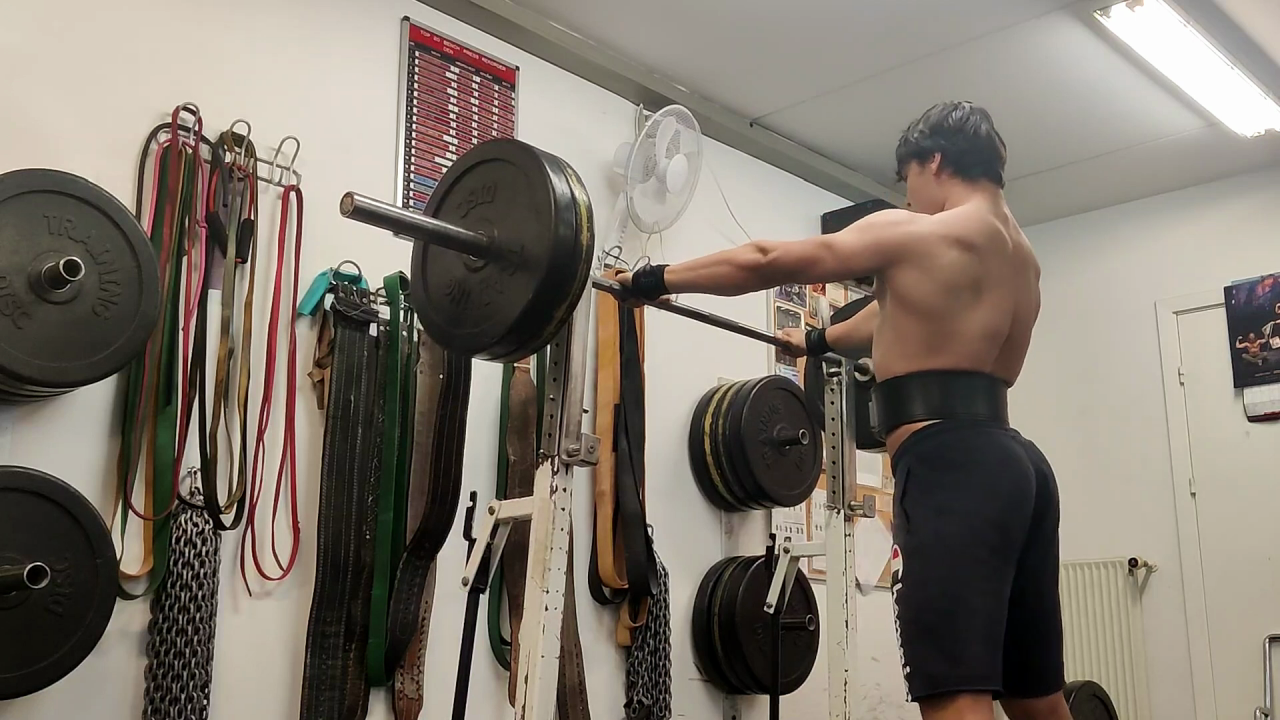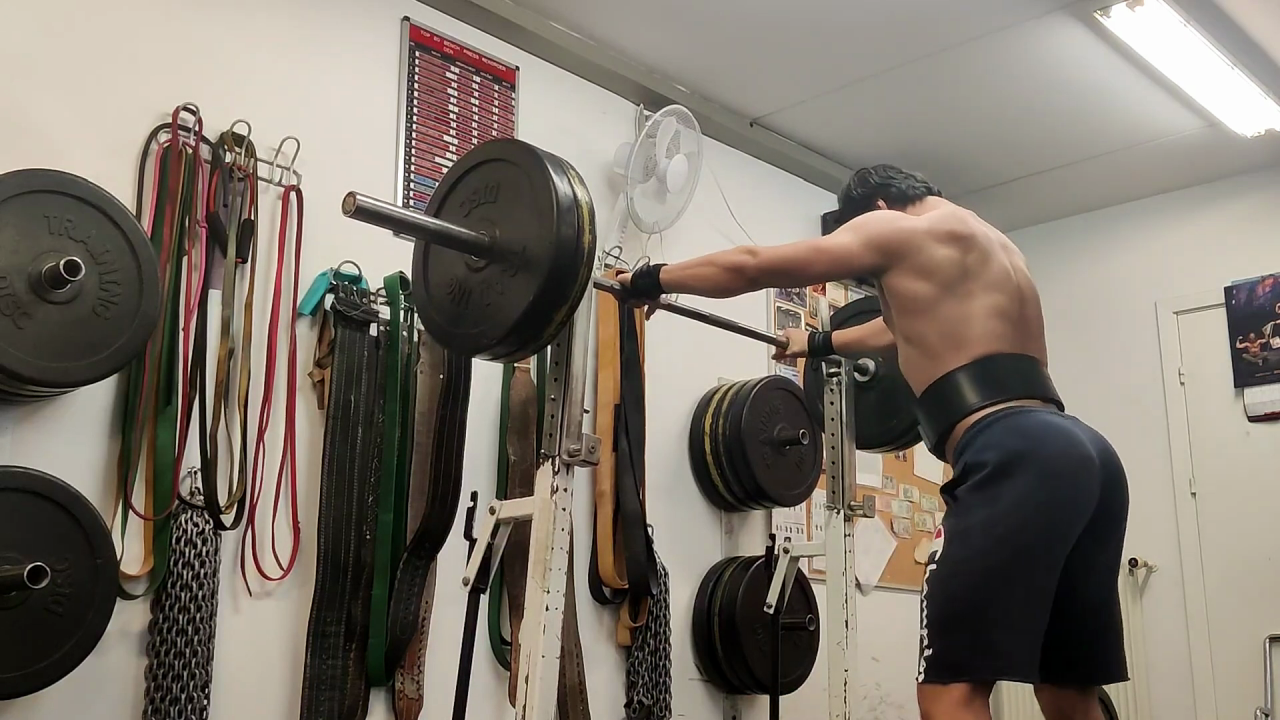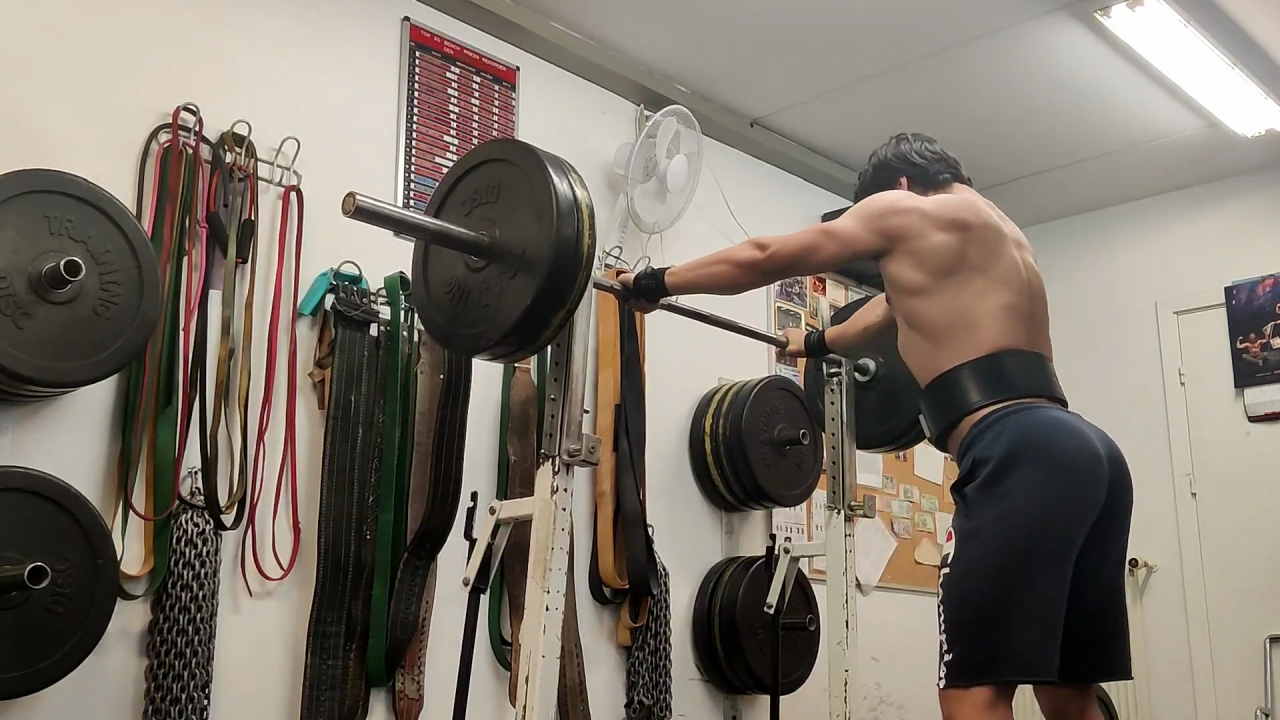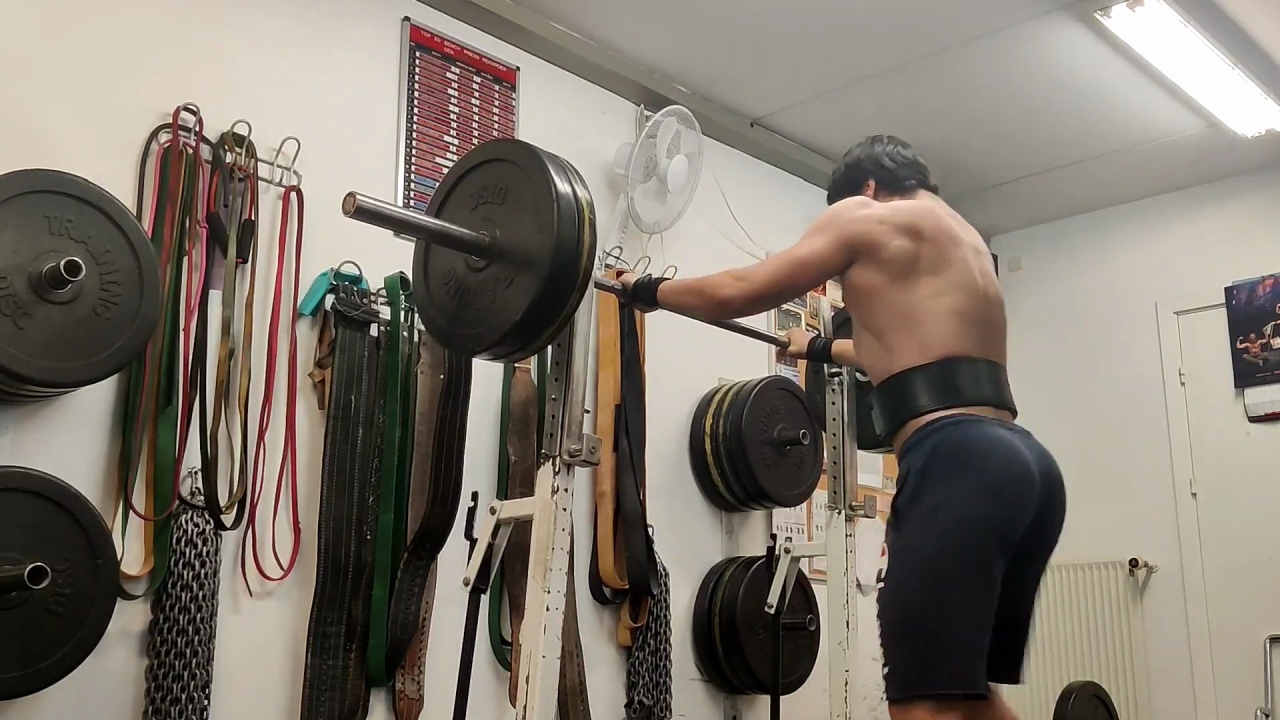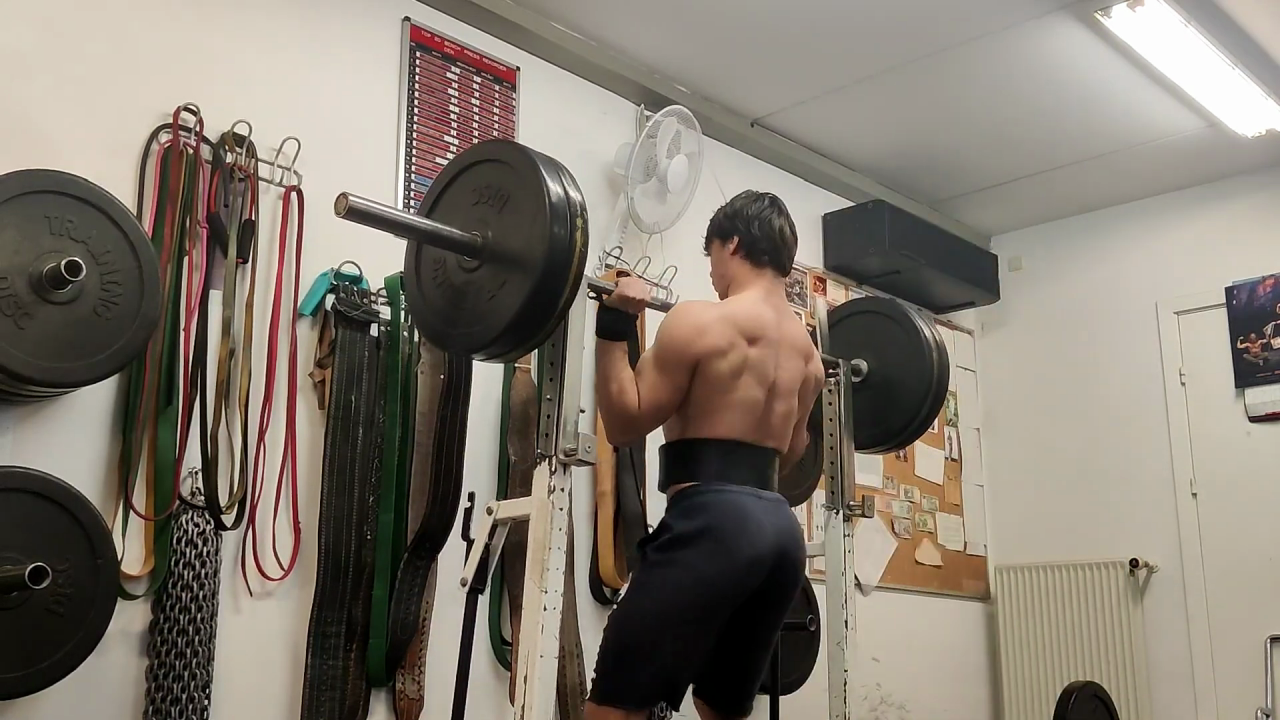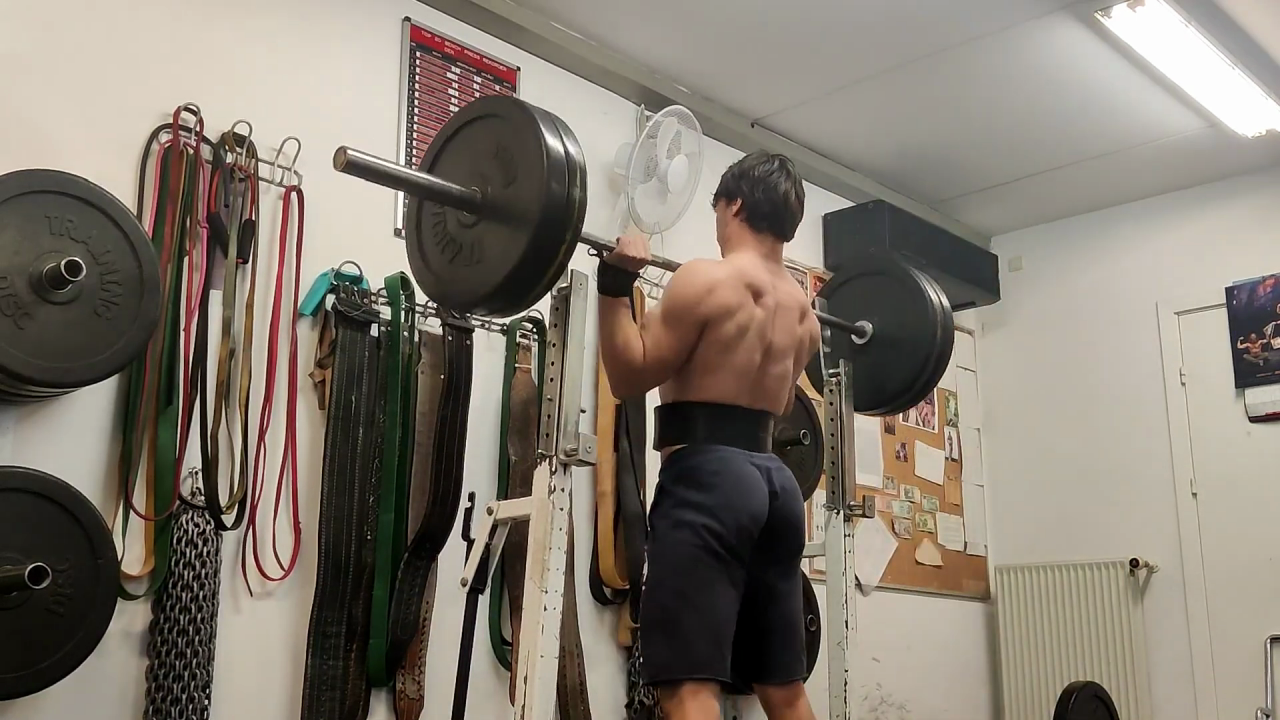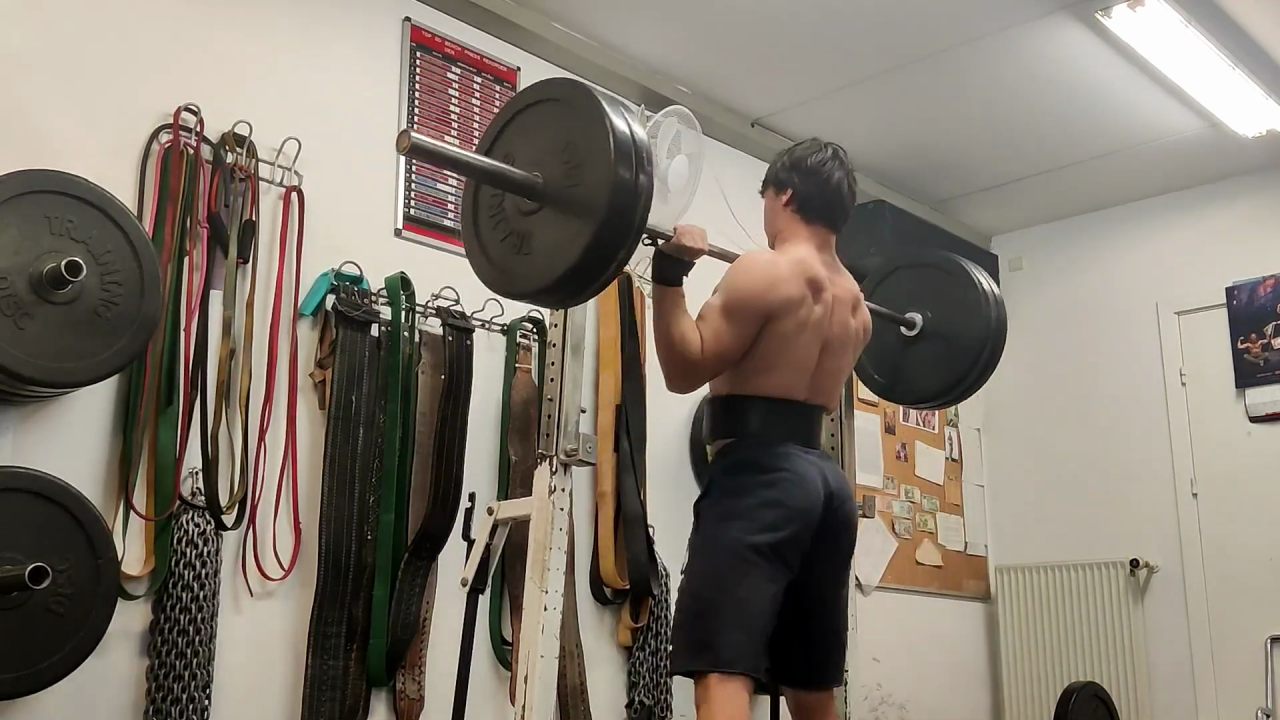
dt=0.7s
person 1, frame 1
left shoulder: (916, 234)
right shoulder: (1021, 257)
left elbow: (766, 262)
left wrist: (653, 280)
right wrist: (820, 340)
left hip: (954, 470)
right hip: (1012, 467)
person 1, frame 2
left shoulder: (898, 229)
right shoulder: (990, 244)
left elbow: (752, 266)
left wrist: (651, 279)
right wrist: (823, 343)
left hip: (1017, 460)
right hip: (1084, 457)
person 1, frame 3
left shoulder: (907, 210)
right shoulder: (999, 232)
left elbow: (763, 257)
left wrist: (656, 284)
right wrist: (820, 342)
left hip: (1022, 458)
right hip: (1085, 454)
person 1, frame 4
left shoulder: (868, 217)
right shoulder: (965, 240)
left elbow: (740, 292)
left wrist: (650, 291)
right wrist: (824, 348)
left hip: (956, 465)
right hip: (1024, 463)
person 1, frame 5
left shoulder: (699, 321)
right shoulder: (807, 348)
left elbow: (624, 422)
left wrist: (613, 326)
left hip: (709, 524)
right hip: (777, 528)
person 1, frame 6
left shoulder: (707, 280)
right shoulder: (803, 308)
left elbow: (628, 374)
left wrist: (614, 284)
left hip: (707, 483)
right hip: (774, 484)
person 1, frame 7
left shoulder: (763, 270)
right shoulder: (855, 299)
left elbow: (684, 368)
left wrist: (670, 272)
left hip: (758, 479)
right hip: (823, 481)
